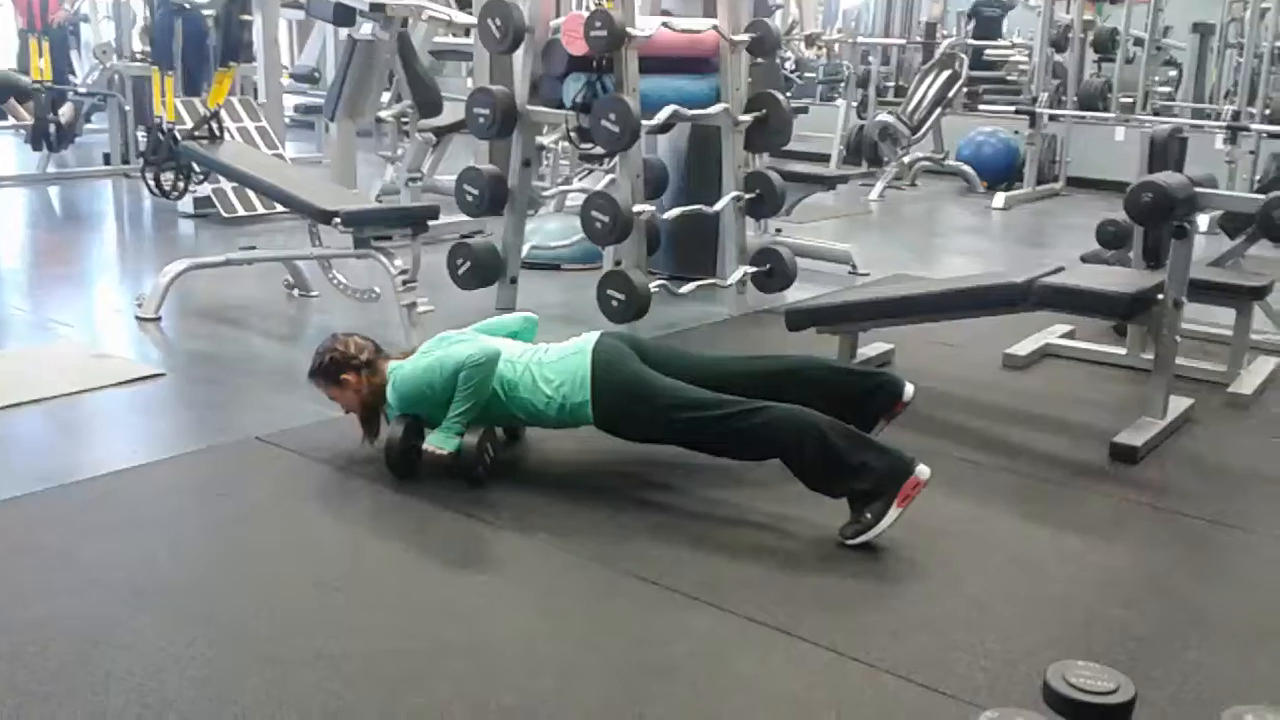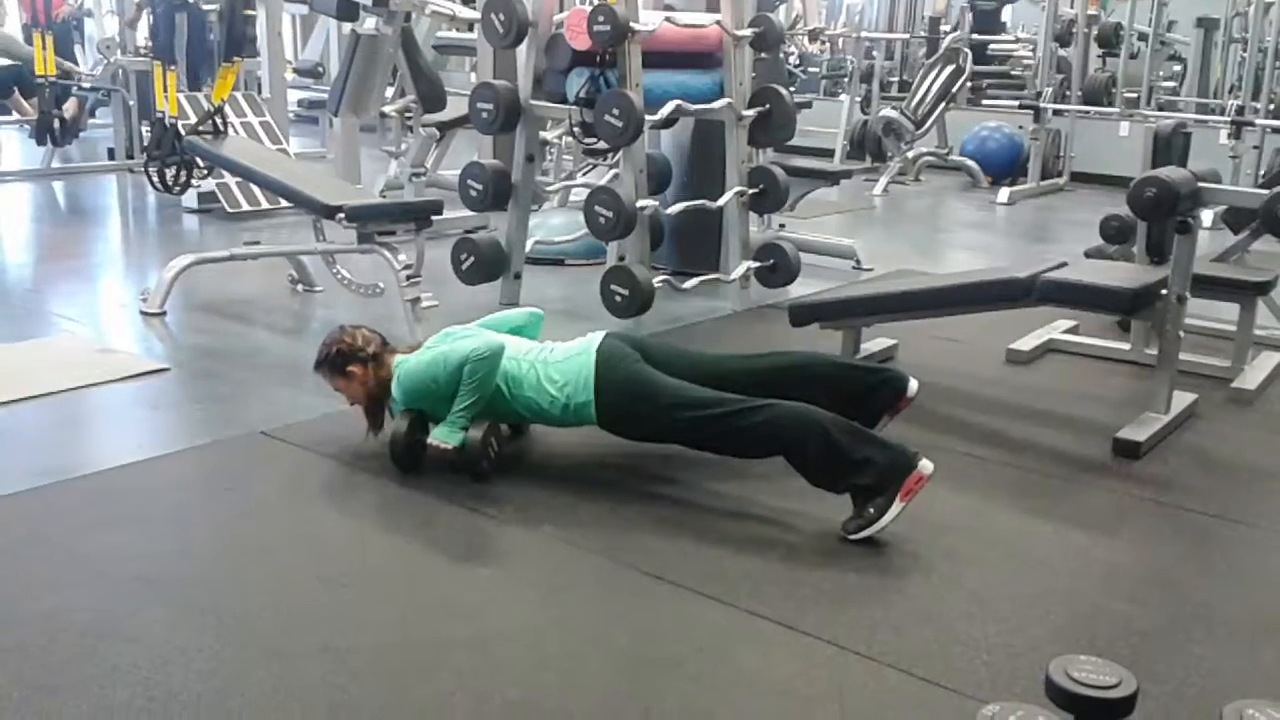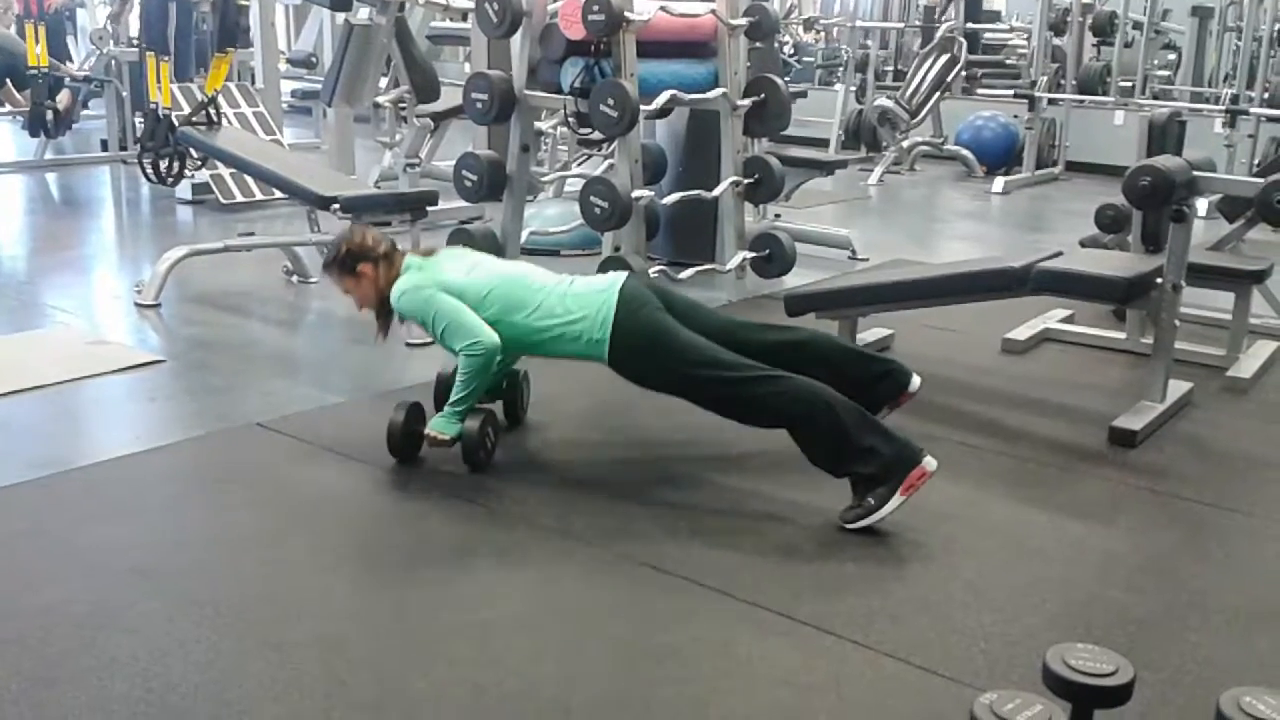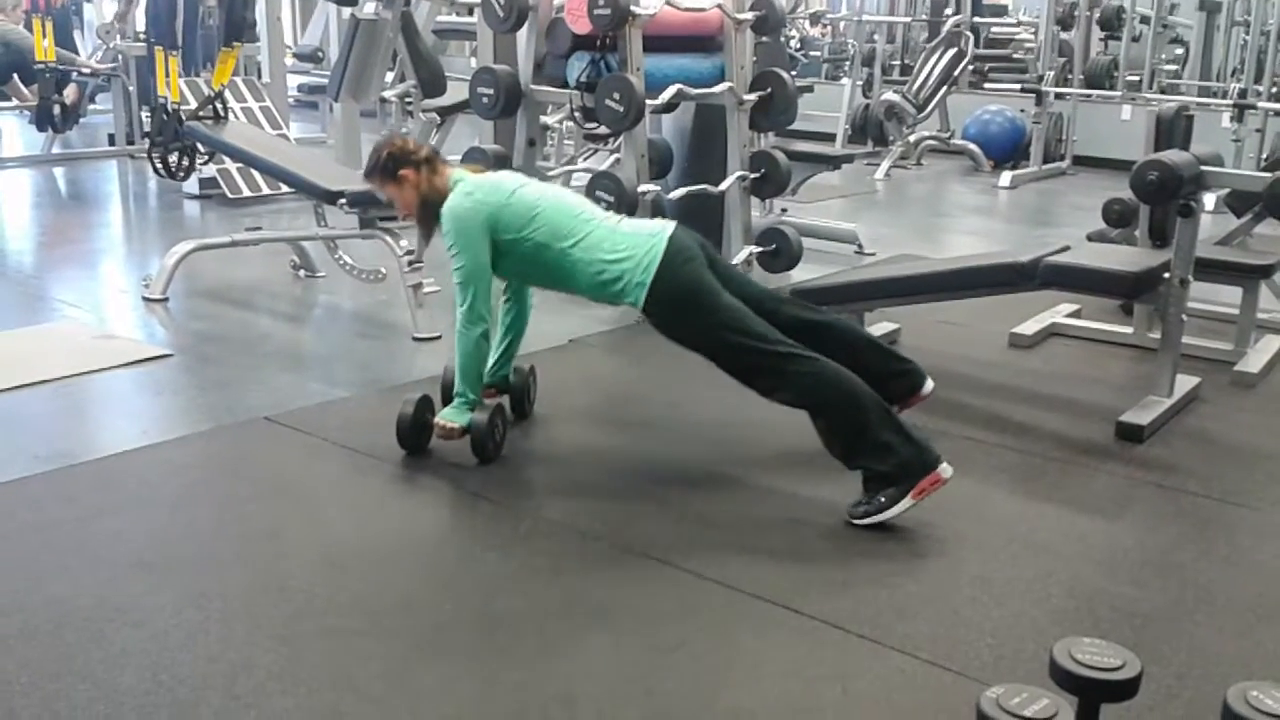
dt=0.5s
person 1, frame 1
left shoulder: (403, 387)
right shoulder: (428, 351)
left elbow: (483, 356)
right elbow: (524, 320)
left wrist: (452, 428)
left hip: (596, 387)
right hip: (599, 349)
left knee: (733, 419)
right knee: (739, 379)
left ankle: (882, 475)
right ankle: (878, 391)
person 1, frame 2
left shoulder: (408, 381)
right shoulder: (435, 344)
left elbow: (487, 350)
right elbow: (530, 315)
left wrist: (455, 423)
left hip: (601, 388)
right hip: (605, 349)
left knee: (737, 418)
right knee: (744, 374)
left ankle: (886, 469)
right ankle: (882, 387)
person 1, frame 3
left shoulder: (409, 291)
right shoulder: (443, 258)
left elbow: (483, 345)
left wrist: (453, 415)
right wrist: (489, 385)
left hip: (615, 330)
right hip: (623, 291)
left knee: (754, 386)
right knee: (759, 344)
left ankle: (890, 464)
right ankle: (886, 379)
person 1, frame 4
left shoulder: (462, 212)
right shoulder: (488, 188)
left elbow: (474, 316)
right elbow: (516, 289)
left wrist: (464, 405)
right wrist: (499, 373)
left hip: (656, 279)
right hip: (670, 242)
left knee: (782, 363)
right knee: (785, 317)
left ankle: (906, 469)
right ankle: (901, 382)
